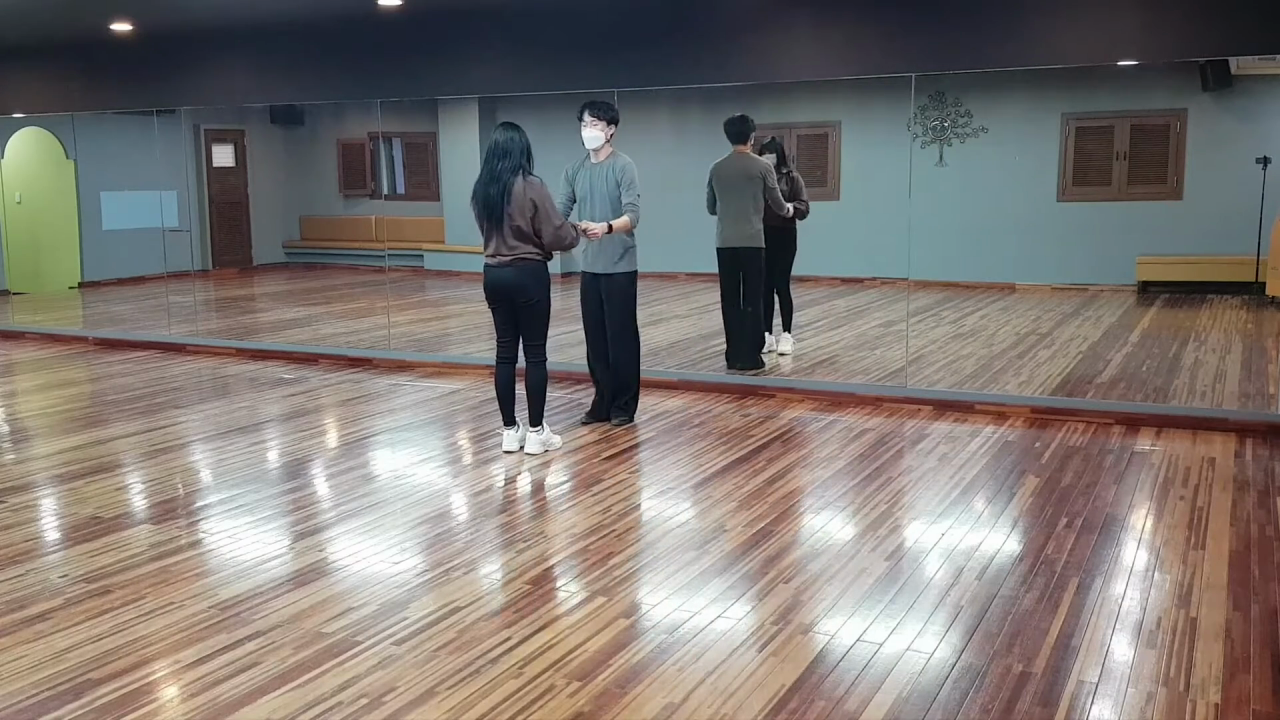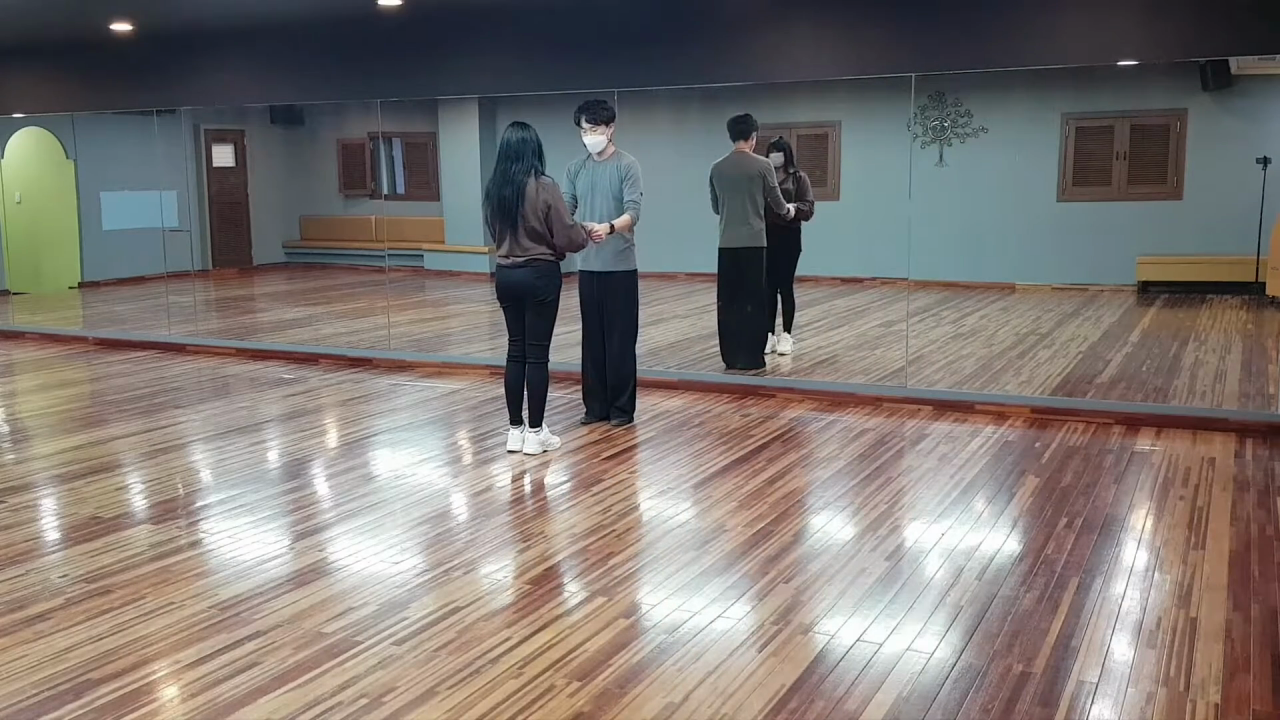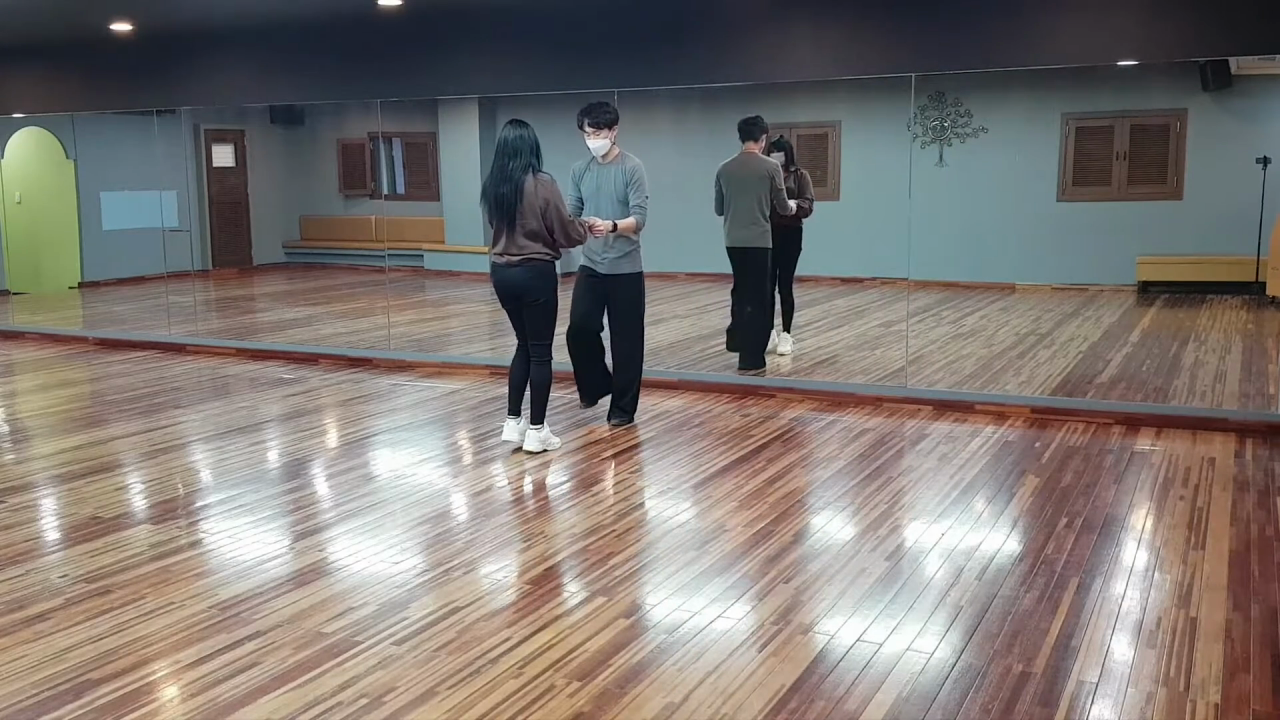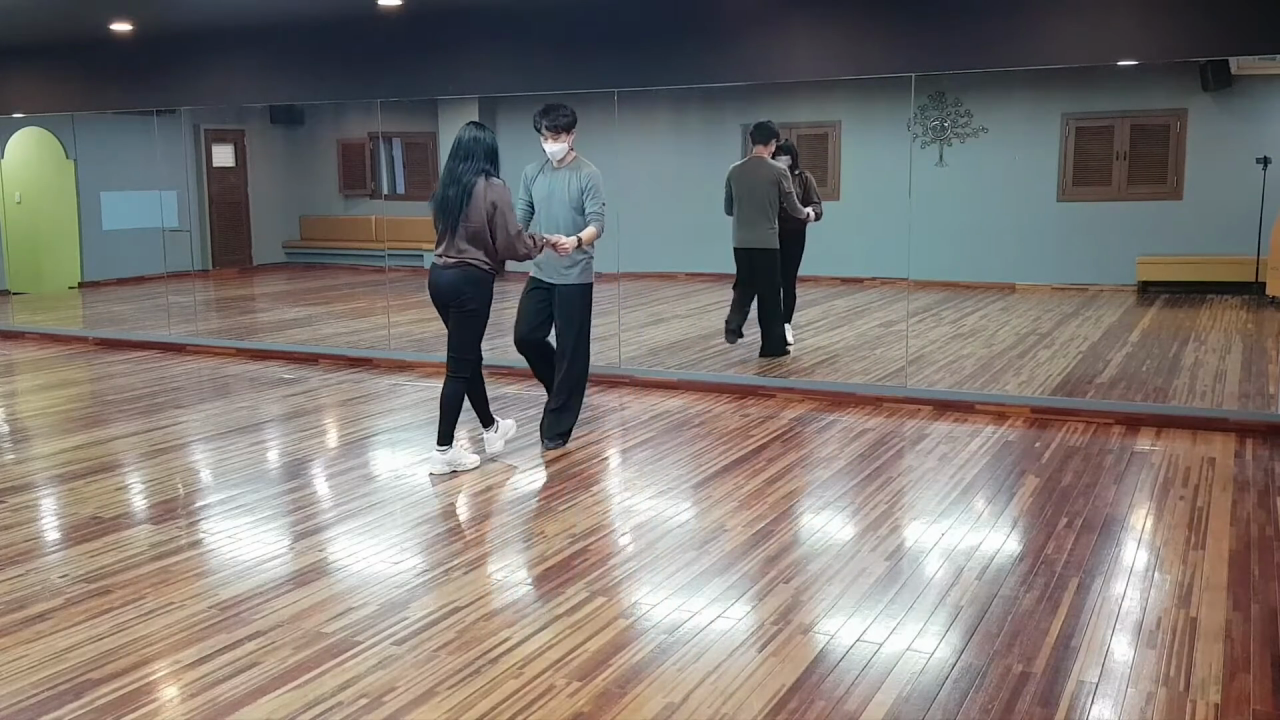
dt=1s
person 1, frame 1
left shoulder: (482, 188)
right shoulder: (531, 186)
right elbow: (556, 236)
right wrist: (575, 231)
left hip: (494, 274)
right hip: (528, 274)
left knee: (505, 352)
right knee: (535, 354)
left ankle: (510, 431)
right ankle: (536, 432)
person 1, frame 2
left shoulder: (494, 188)
right shoulder: (544, 187)
right elbow: (565, 237)
right wrist: (585, 233)
left hip: (506, 274)
right hip: (539, 275)
left knee: (515, 351)
right knee: (537, 354)
left ankle: (515, 430)
right ankle: (535, 433)
person 1, frame 3
left shoulder: (492, 185)
right shoulder: (541, 184)
right elbow: (566, 232)
right wrist: (585, 226)
left hip: (502, 272)
right hip: (535, 272)
left knee: (524, 345)
right knee: (541, 352)
left ankle: (513, 421)
right ankle: (537, 431)
person 1, frame 4
left shoulder: (446, 187)
right shoulder: (492, 188)
right elbow: (512, 244)
right wrist: (541, 242)
left hip: (440, 276)
right hip: (470, 281)
left knee: (468, 356)
right knee: (460, 364)
left ankle: (491, 428)
right ankle: (443, 451)
person 2, frame 1
left shoulder: (624, 167)
right shoulder: (574, 170)
left elbow: (632, 215)
right elbow: (561, 210)
left wrist: (606, 227)
left hip: (620, 267)
right hip: (590, 267)
left knee: (622, 337)
right knee: (596, 338)
left ankle: (623, 406)
right ankle: (602, 403)
person 2, frame 2
left shoulder: (627, 165)
right shoulder: (575, 169)
left elbow: (633, 212)
right elbow: (565, 209)
left wrist: (608, 228)
left hip: (620, 266)
right hip: (587, 266)
left knee: (620, 338)
right knee: (592, 337)
left ankle: (622, 407)
right ankle: (596, 404)
person 2, frame 3
left shoulder: (632, 167)
right shoulder: (580, 170)
left elbow: (639, 218)
right elbow: (571, 213)
left wrist: (611, 226)
left hip: (625, 267)
right hip: (590, 264)
left knee: (625, 339)
right knee: (580, 328)
left ankle: (623, 407)
right ankle: (595, 386)
person 2, frame 4
left shoulder: (588, 174)
right shoulder: (531, 173)
left elbow: (597, 223)
right elbow: (521, 217)
left wrist: (576, 240)
left hip: (575, 277)
right hip: (540, 274)
left knee: (570, 352)
right knee: (525, 337)
left ankle: (557, 425)
right ankle: (559, 384)
person 3, frame 1
left shoulder: (716, 169)
right shoulder: (762, 167)
left elbow: (711, 208)
right elbow: (776, 203)
right wrist: (788, 210)
left hip: (725, 243)
right hip: (751, 242)
left knee: (730, 301)
right knee: (751, 300)
left ankle: (734, 356)
right ankle: (748, 358)
person 3, frame 2
left shoulder: (717, 168)
right shoulder: (762, 165)
right elbow: (776, 202)
right wrist: (788, 211)
left hip: (726, 243)
right hip: (753, 242)
left knee: (727, 301)
right knee: (753, 300)
left ankle: (731, 357)
right ankle: (750, 358)
person 3, frame 3
left shoulder: (725, 168)
right shoulder: (770, 167)
left elbow: (718, 209)
right elbow: (782, 207)
right wrist: (791, 207)
left hip: (733, 241)
right hip: (758, 241)
left knee: (741, 293)
right knee: (757, 300)
left ankle: (736, 339)
right ankle: (751, 359)
person 3, frame 4
left shoulder: (734, 171)
right shoulder: (778, 171)
left elbow: (728, 209)
right elbow: (793, 207)
right wrist: (808, 214)
left hip: (741, 242)
right hip: (766, 243)
left knee: (744, 287)
right knee: (769, 295)
left ankle: (734, 323)
right ankle: (773, 346)
person 4, frame 1
left shoulder: (792, 178)
left elbow: (804, 208)
left wrist: (789, 208)
left hip: (784, 237)
right hip: (761, 237)
left knee: (782, 287)
right knee: (765, 288)
left ankle: (786, 335)
right ankle: (767, 335)
person 4, frame 2
left shoulder: (798, 178)
left elbow: (808, 208)
left wrist: (793, 207)
left hip: (788, 237)
right hip: (765, 236)
left knee: (785, 287)
right knee: (768, 287)
left ankle: (786, 336)
right ankle: (769, 335)
person 4, frame 3
left shoulder: (800, 176)
left elbow: (808, 204)
left wrist: (793, 205)
left hip: (790, 235)
left knee: (785, 286)
right knee: (767, 285)
left ankle: (786, 336)
right ankle: (769, 333)
person 4, frame 4
left shoulder: (804, 178)
left elbow: (816, 205)
left wrist: (811, 212)
left hip: (794, 235)
left knee: (789, 282)
left ankle: (786, 326)
